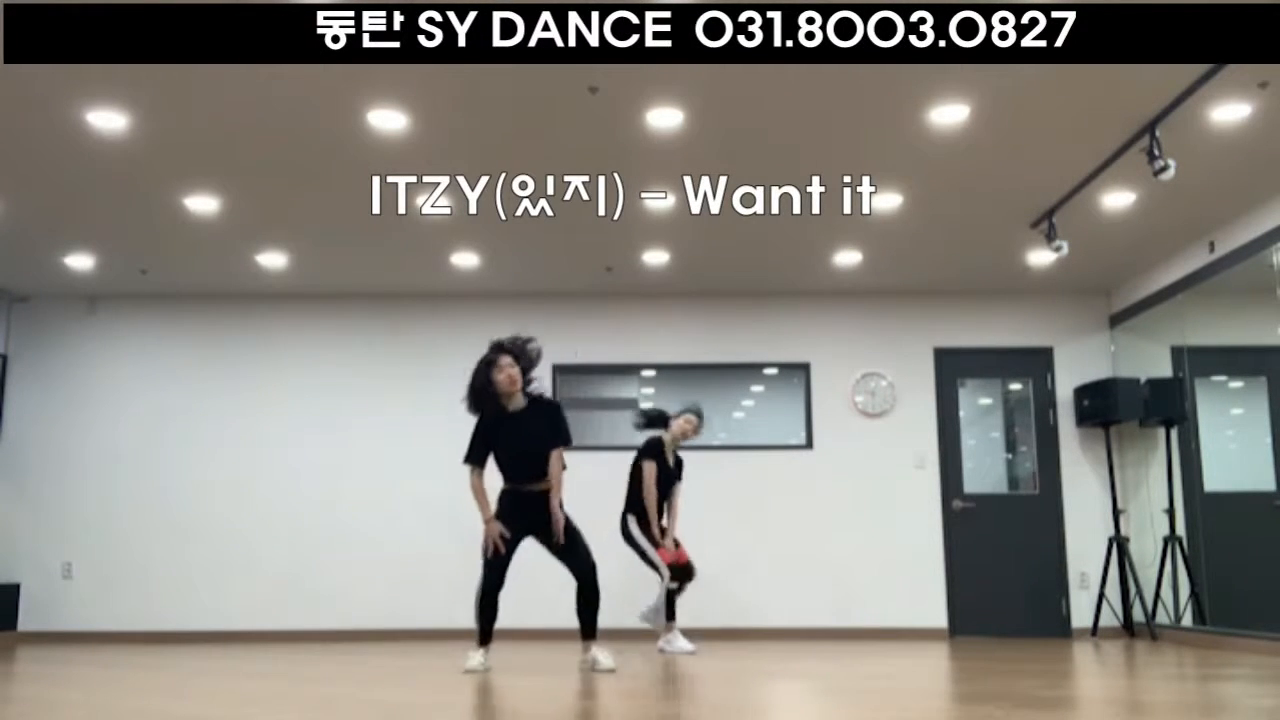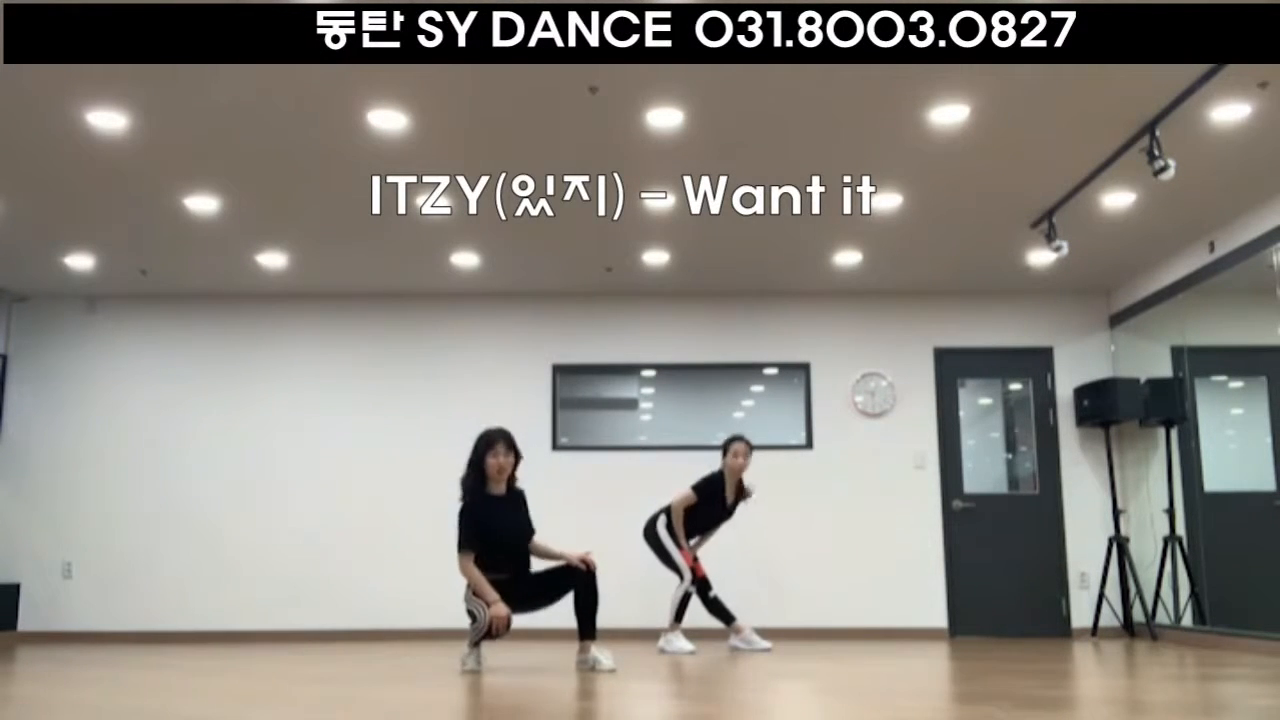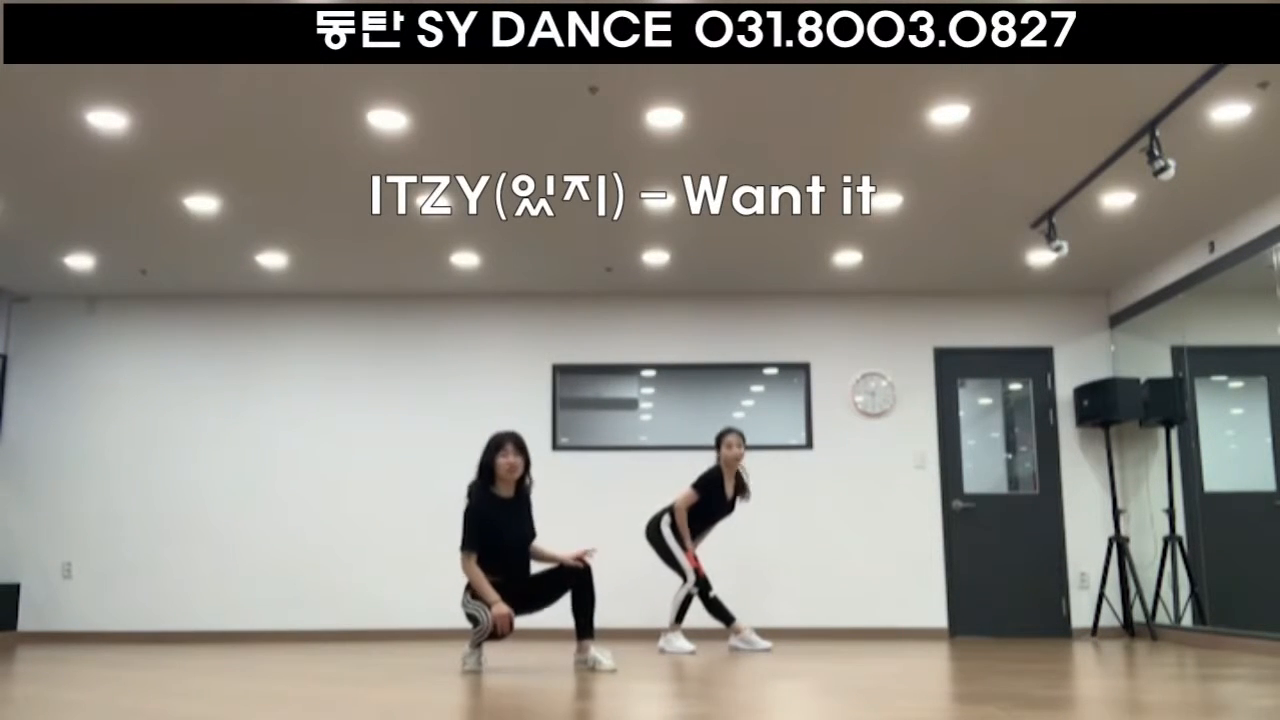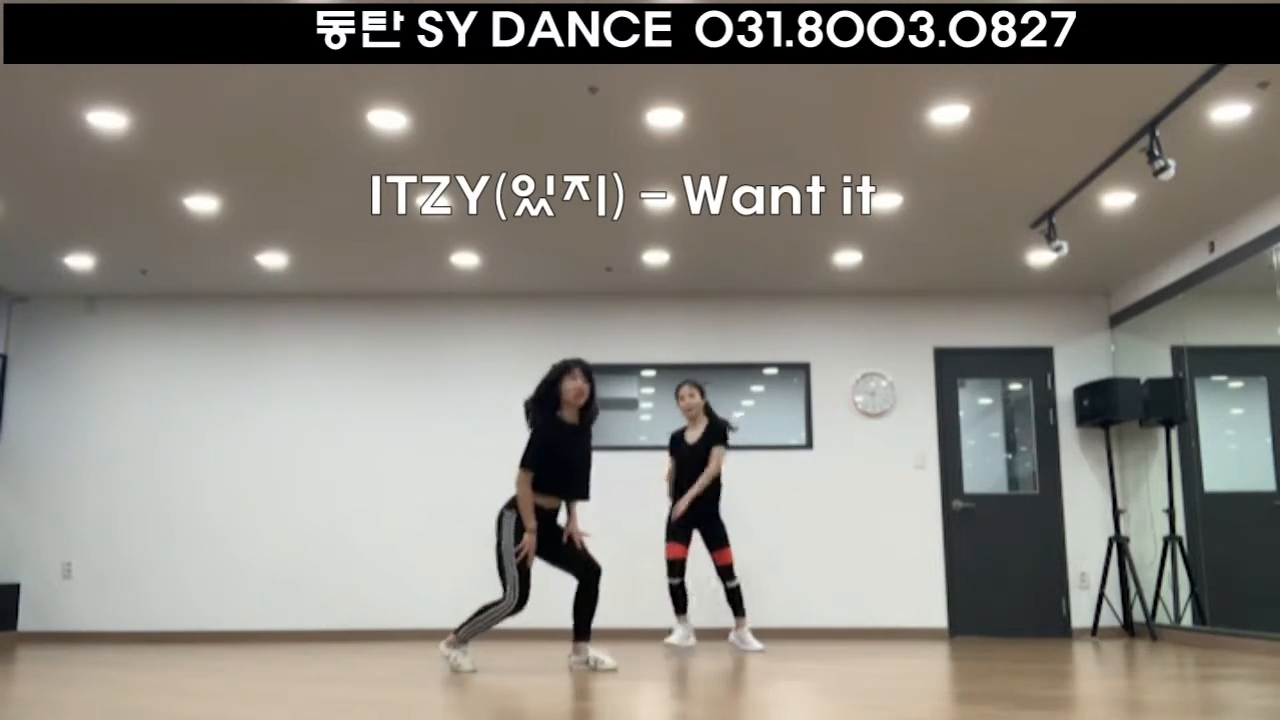
dt=0.7s
person 1, frame 1
left shoulder: (547, 410)
right shoulder: (490, 421)
left elbow: (555, 460)
right elbow: (475, 474)
left wrist: (556, 507)
right wrist: (488, 520)
left hip: (547, 504)
right hip: (512, 507)
left knee: (586, 570)
right knee: (492, 575)
left ankle: (590, 648)
right ankle: (482, 649)
person 1, frame 2
left shoulder: (517, 497)
right shoulder: (473, 506)
right elbow: (465, 563)
left wrist: (567, 555)
right wrist: (494, 601)
left hip: (522, 585)
right hip: (487, 588)
left knee: (583, 571)
right knee: (496, 619)
left ankle: (587, 651)
right ankle: (473, 648)
person 1, frame 3
left shoulder: (523, 499)
right shoulder: (479, 505)
right elbow: (468, 563)
left wrist: (561, 558)
right wrist: (495, 601)
left hip: (521, 588)
right hip: (483, 592)
left knee: (579, 569)
right knee: (498, 622)
left ankle: (585, 651)
right ankle: (474, 649)
person 1, frame 4
left shoulder: (582, 430)
right shoulder: (547, 427)
right elbow: (524, 479)
left wrist: (572, 519)
right wrist: (530, 530)
left hip: (547, 521)
right hip: (519, 519)
left knee: (590, 571)
right knee: (515, 597)
left ankle: (581, 652)
right ankle: (455, 644)
person 2, frame 1
left shoulder: (677, 461)
right shoulder: (653, 445)
left elbow: (673, 501)
right elbow: (648, 487)
left wrist: (669, 534)
right wrist: (655, 529)
left hip: (656, 525)
right hip: (635, 522)
left knee: (687, 571)
right knee: (670, 573)
left ankle: (655, 613)
right ankle: (669, 636)
person 2, frame 2
left shoulder: (739, 491)
right shoulder: (713, 482)
left elbow: (714, 523)
right elbow: (677, 504)
left wrist: (692, 549)
right wrist: (683, 542)
left hip: (678, 536)
right hip: (662, 527)
left knee: (704, 587)
right knee: (689, 576)
left ankle: (740, 634)
right ankle: (670, 636)
person 2, frame 3
left shoulder: (737, 484)
right shoulder: (712, 477)
right elbow: (679, 505)
left wrist: (692, 545)
right wrist: (688, 541)
left hip: (681, 534)
right hip: (664, 528)
left knee: (703, 586)
right knee: (692, 577)
left ankle: (740, 634)
right ankle: (670, 636)
person 2, frame 4
left shoulder: (716, 429)
right shoulder: (676, 437)
left elbow: (713, 468)
left wrist: (688, 498)
right wrist: (673, 497)
left hip: (709, 512)
right hip: (680, 511)
left knee: (726, 569)
right knee: (674, 566)
left ankle: (740, 631)
right ankle: (683, 627)
